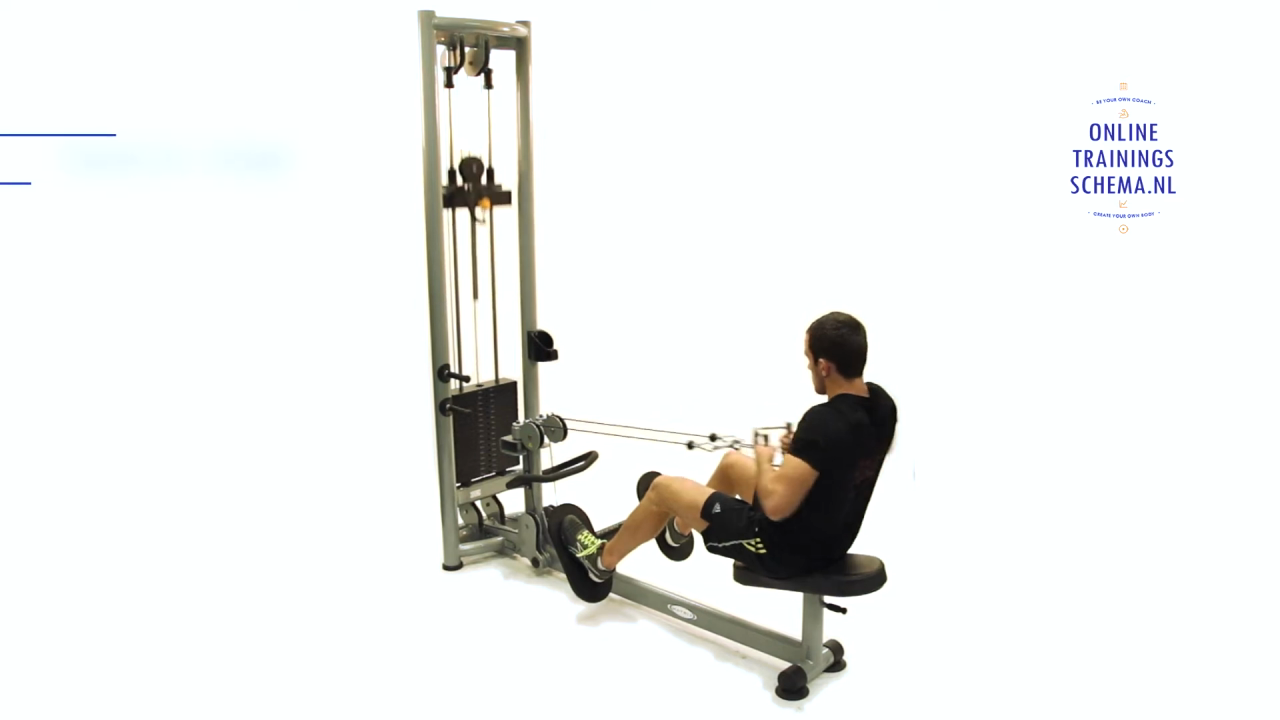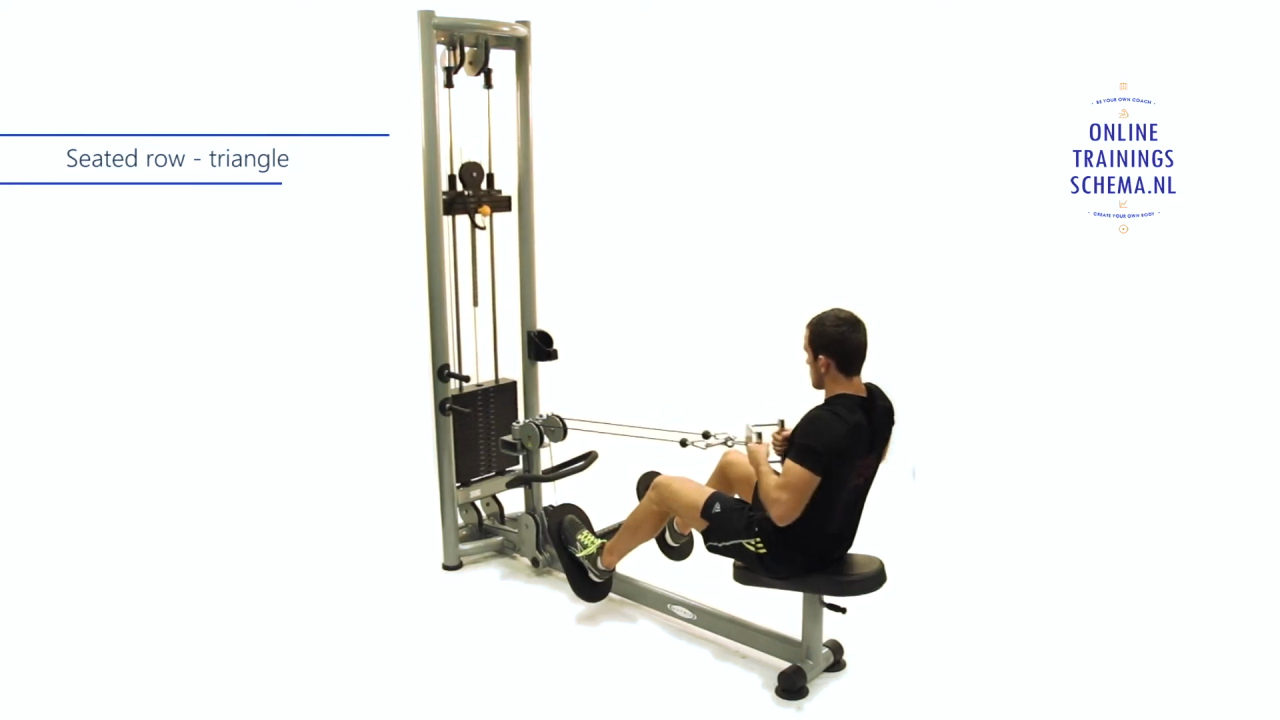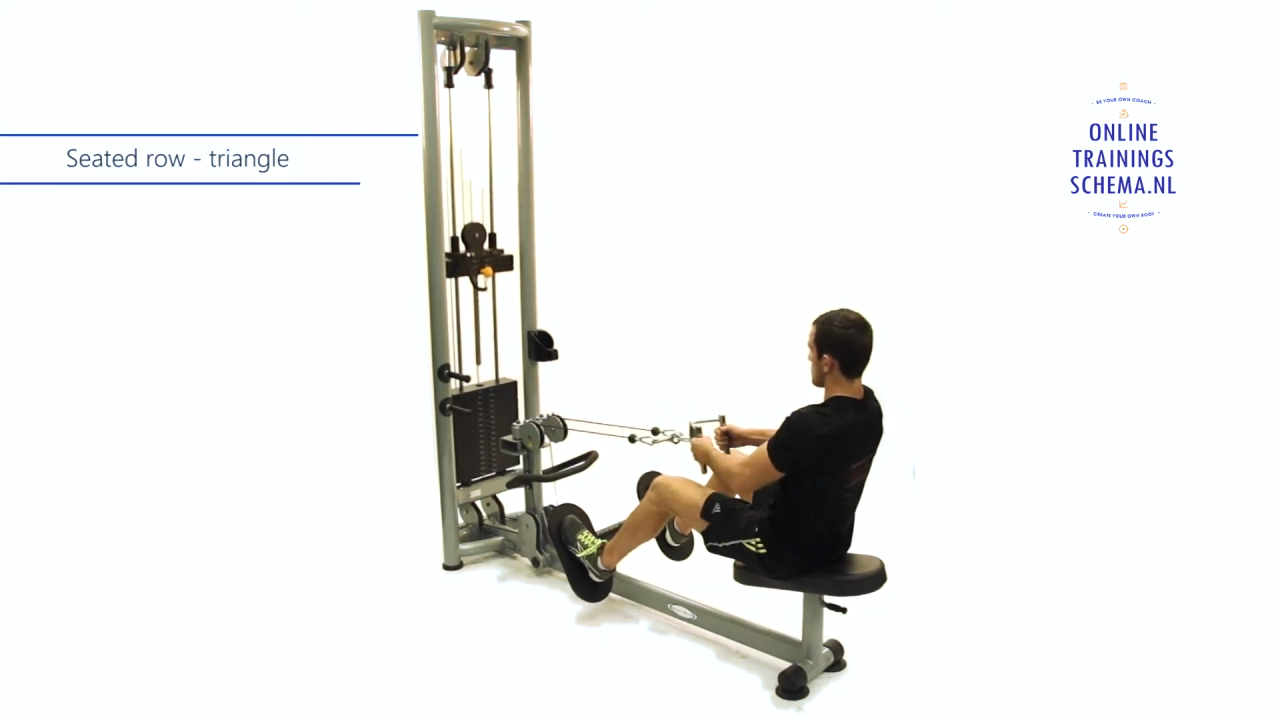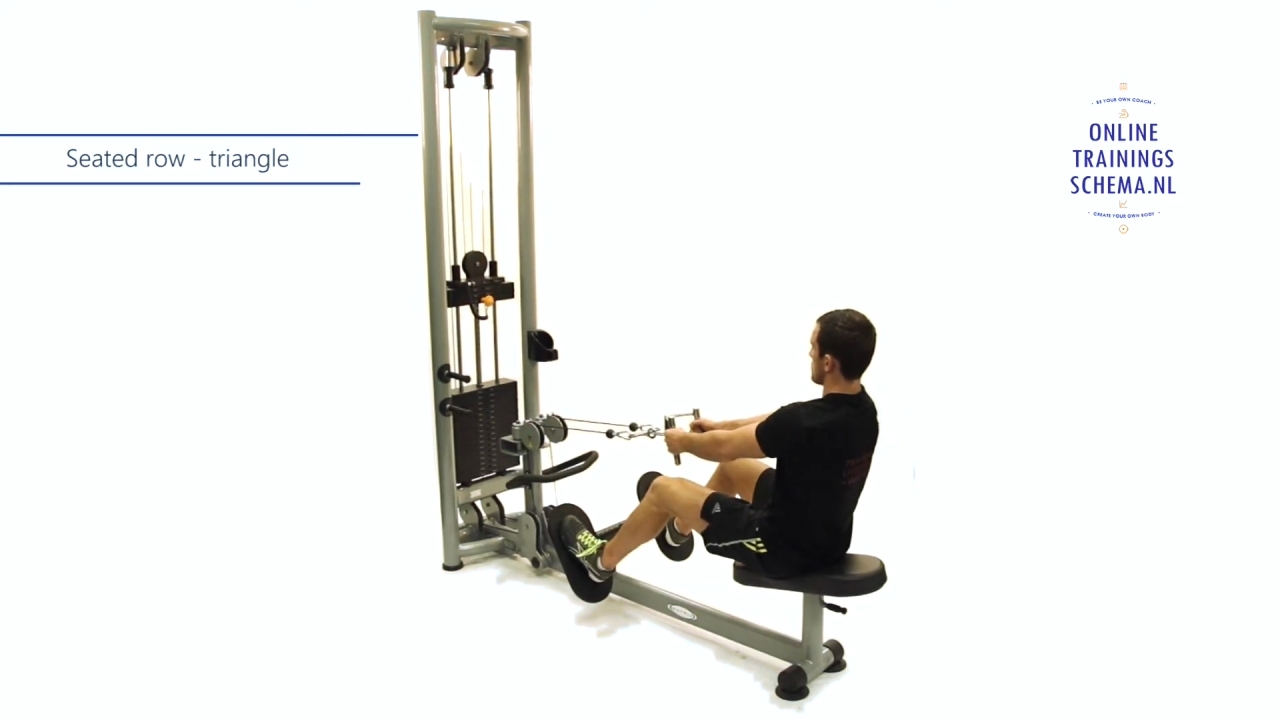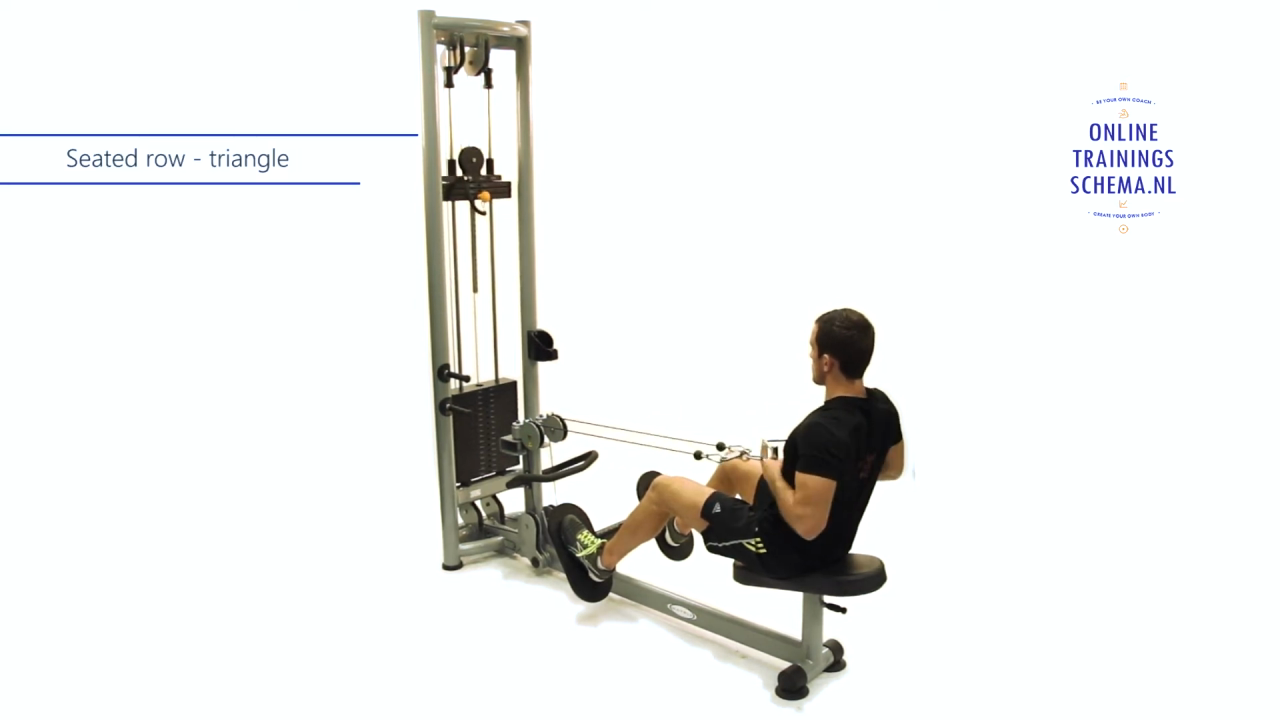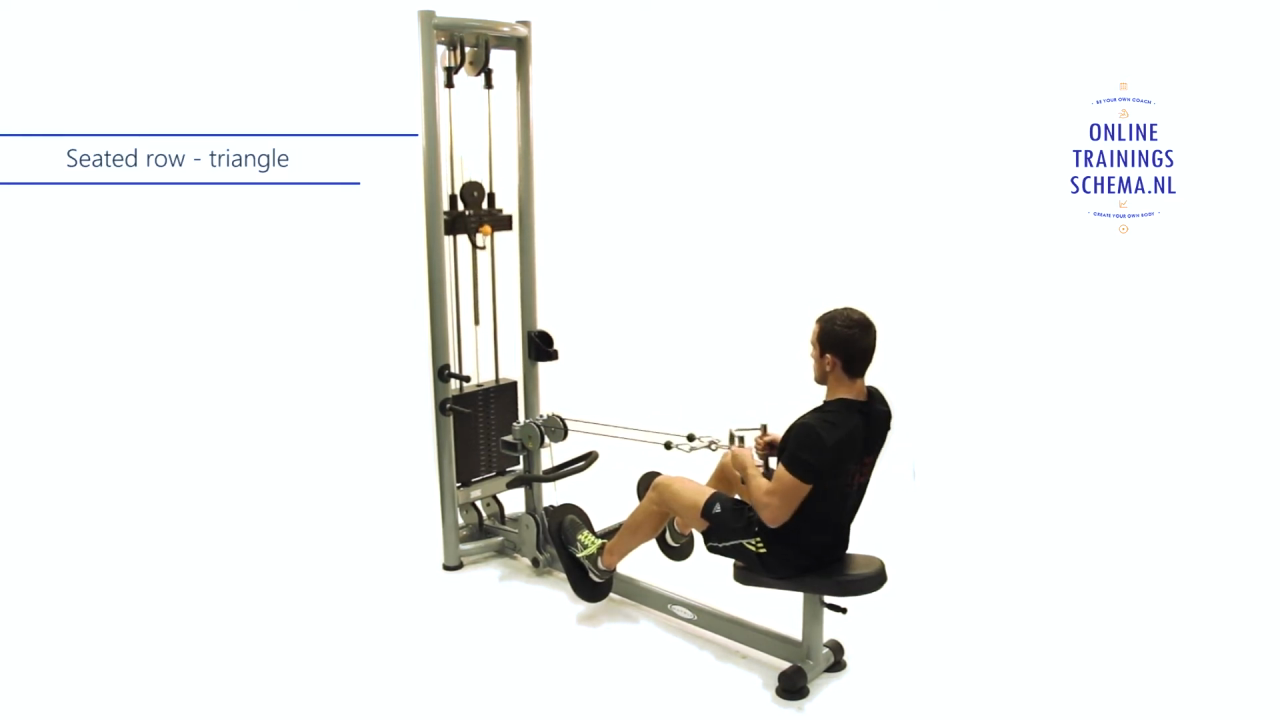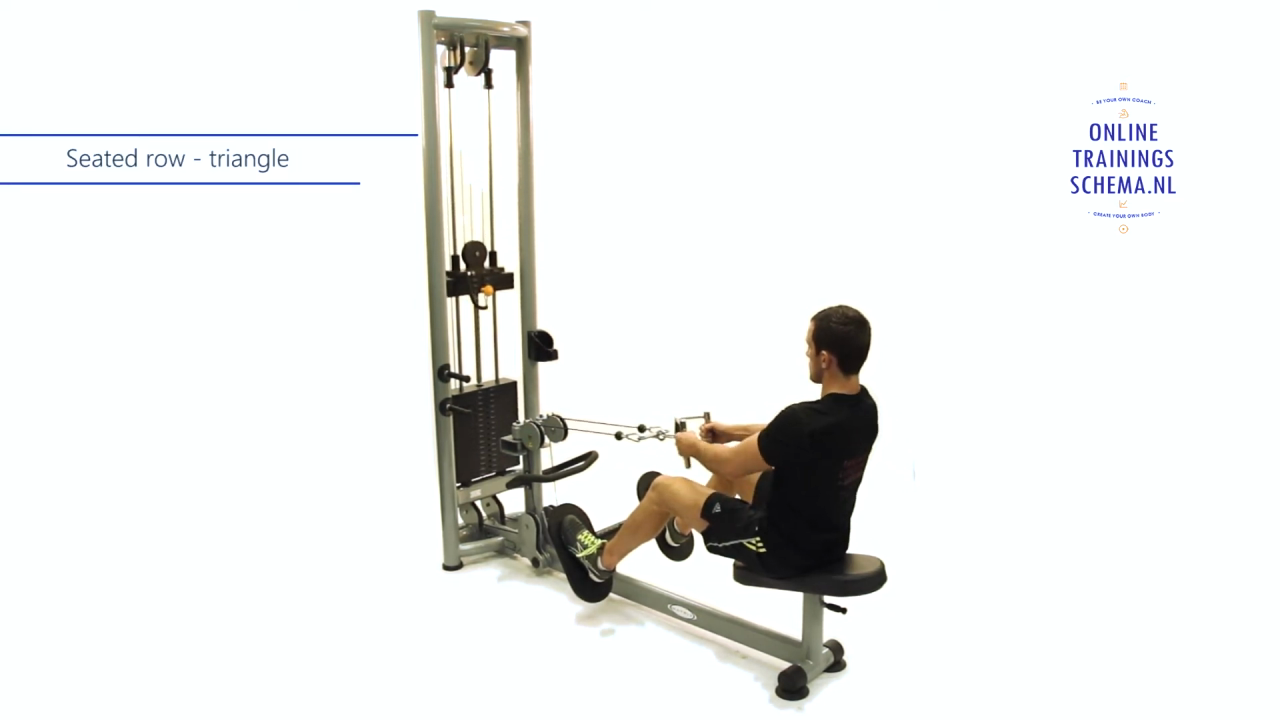
dt=0.7s
person 1, frame 1
left shoulder: (824, 421)
right shoulder: (881, 403)
left elbow: (774, 503)
left wrist: (763, 462)
left hip: (785, 548)
right hip: (831, 540)
left knee: (664, 487)
right knee: (732, 463)
left ankle: (603, 560)
right ankle: (679, 529)
person 1, frame 2
left shoulder: (823, 423)
right shoulder: (878, 403)
left elbow: (781, 510)
left wrist: (760, 461)
left hip: (786, 548)
right hip: (830, 539)
left knee: (664, 487)
right knee: (730, 462)
left ankle: (603, 559)
right ankle: (679, 527)
person 1, frame 3
left shoulder: (813, 422)
right shoulder: (867, 407)
left elbow: (743, 480)
left wrist: (707, 452)
right wrist: (748, 435)
left hip: (784, 547)
right hip: (828, 538)
left knee: (663, 488)
right knee: (733, 462)
left ankle: (603, 559)
right ankle: (679, 527)
person 1, frame 4
left shoulder: (807, 421)
right shoulder: (860, 405)
left elbow: (724, 447)
left wrist: (684, 441)
right wrist: (719, 425)
left hip: (784, 547)
right hip: (827, 538)
left knee: (662, 489)
right knee: (732, 465)
left ankle: (603, 560)
right ankle: (679, 527)
person 1, frame 5
left shoulder: (822, 430)
right shoulder: (882, 408)
left elbow: (807, 523)
right elbow: (893, 469)
left wrist: (775, 476)
left hip: (785, 549)
right hip: (833, 542)
left knee: (663, 487)
right knee: (732, 465)
left ankle: (603, 559)
right ankle: (678, 527)
person 1, frame 6
left shoulder: (816, 430)
right shoulder: (876, 406)
left elbow: (772, 512)
left wrist: (747, 467)
right wrist: (788, 449)
left hip: (784, 549)
right hip: (827, 541)
left knee: (664, 487)
right knee: (728, 464)
left ankle: (603, 560)
right ankle: (679, 528)
person 1, frame 7
left shoulder: (806, 420)
right shoulder: (863, 405)
left elbow: (730, 464)
left wrist: (694, 446)
right wrist: (732, 431)
left hip: (782, 547)
right hip: (827, 539)
left knee: (663, 488)
right knee: (733, 463)
left ankle: (603, 560)
right ankle: (679, 527)
